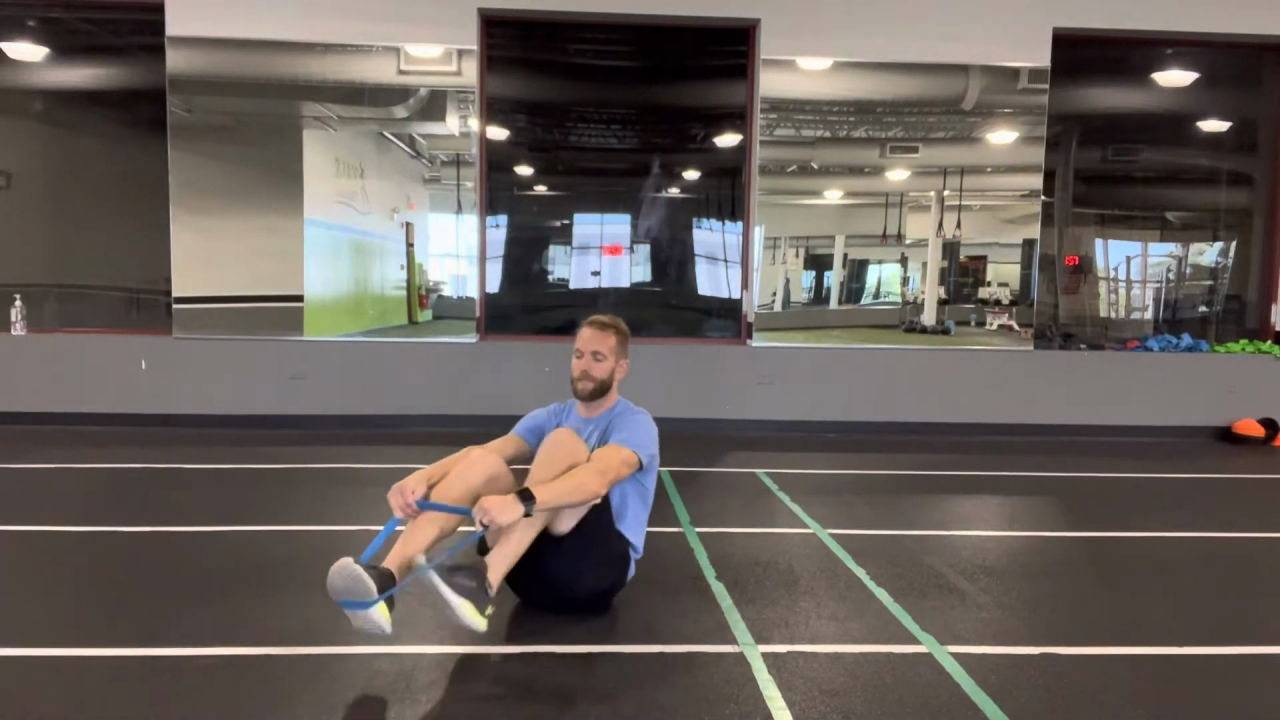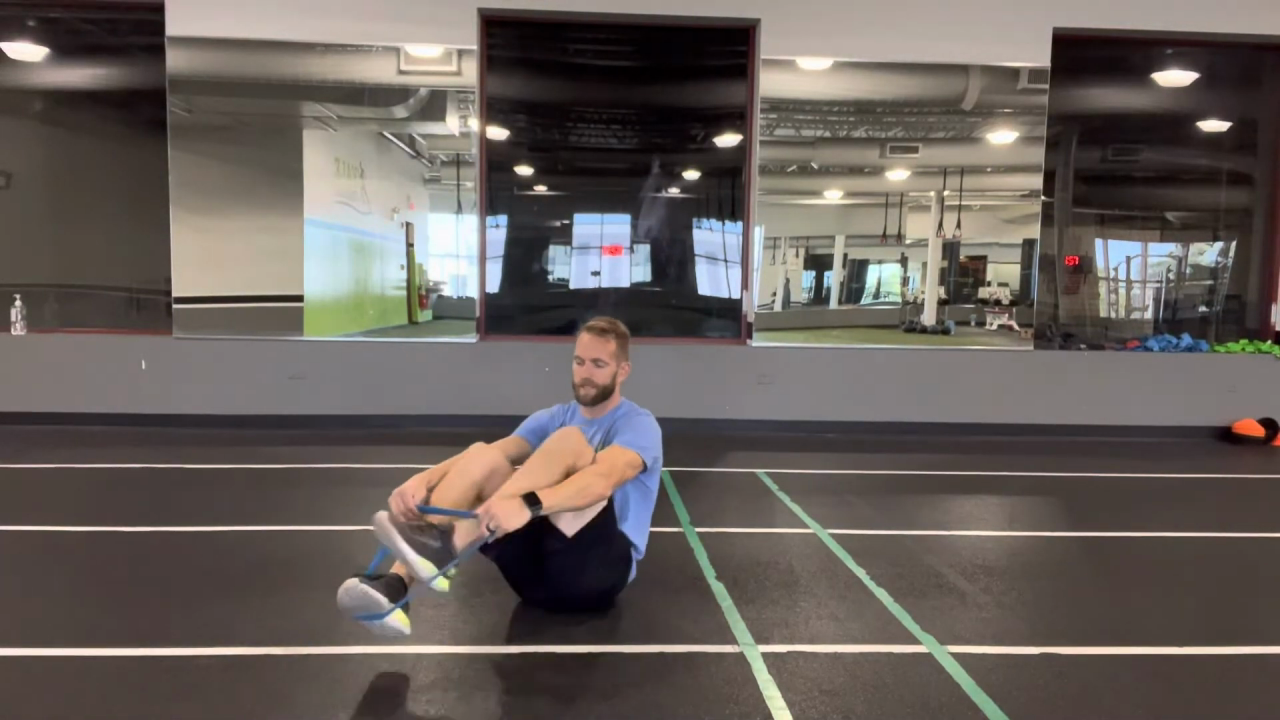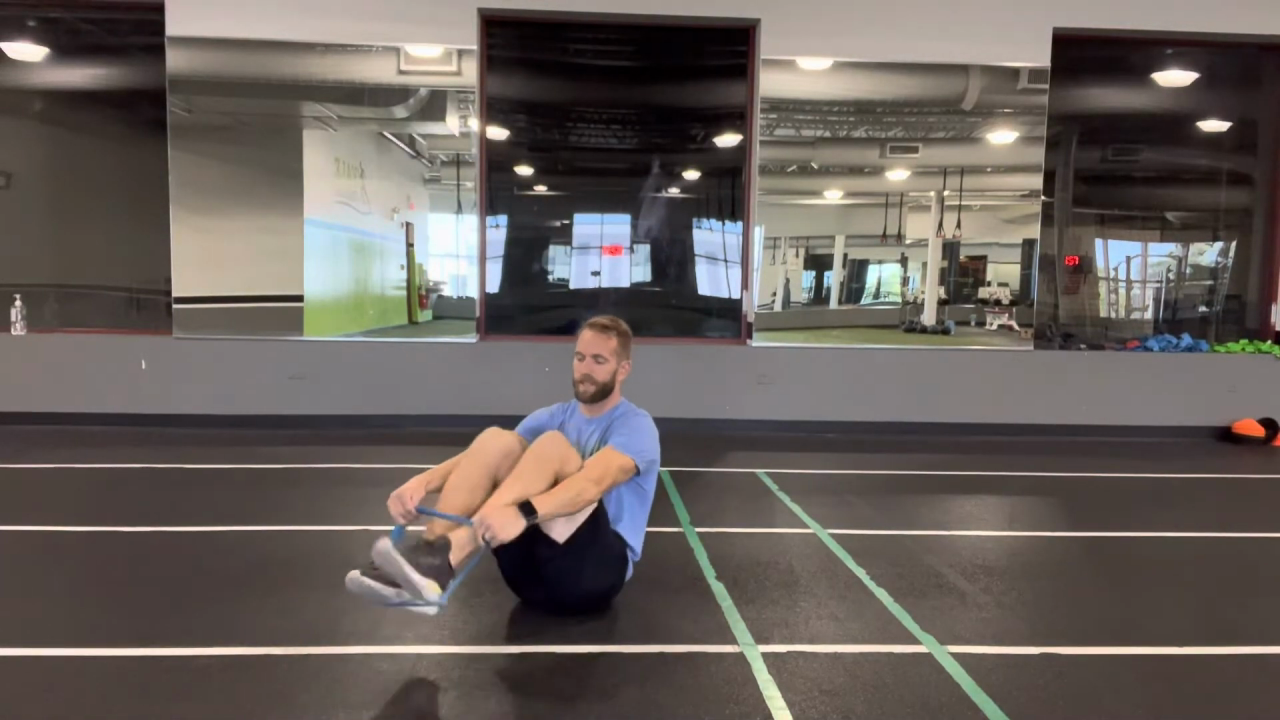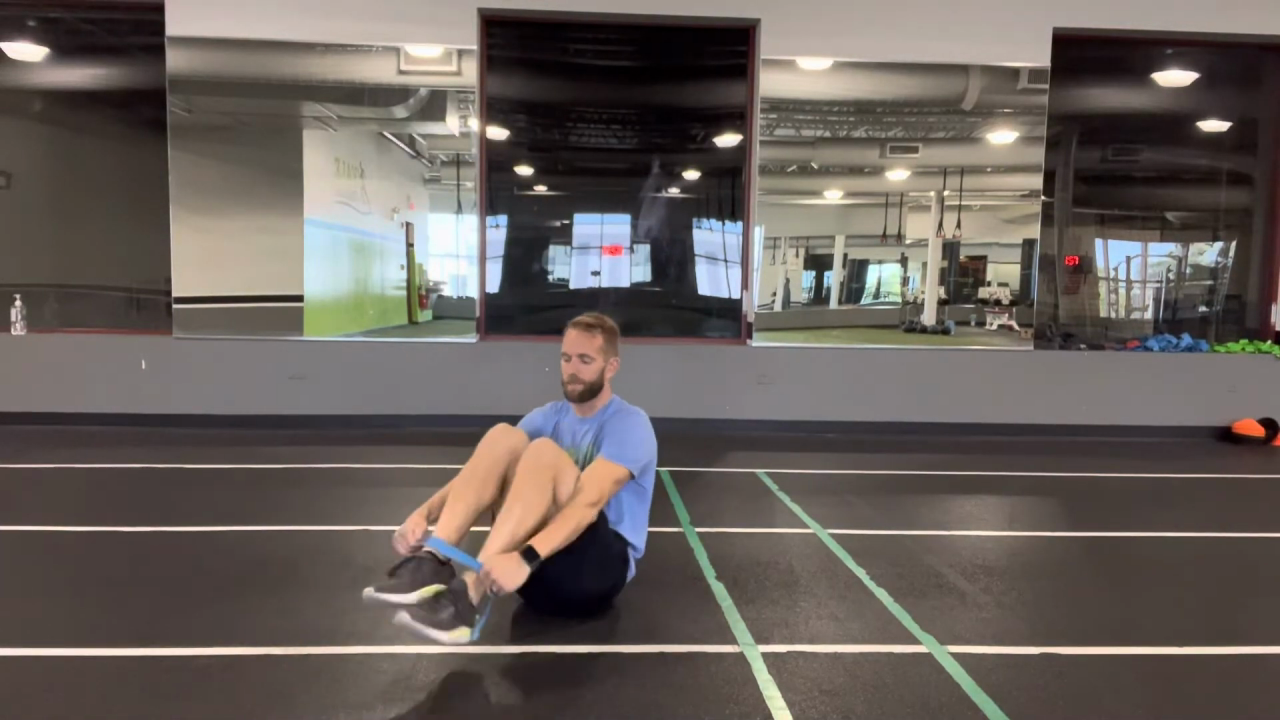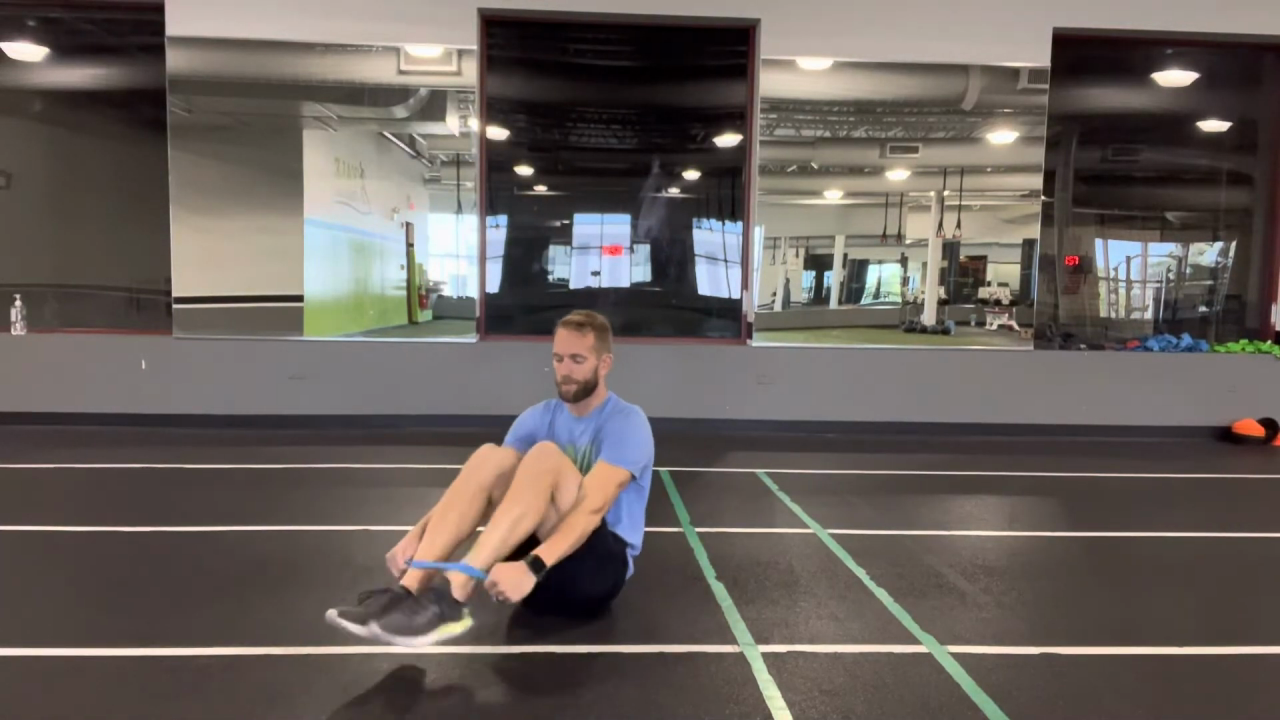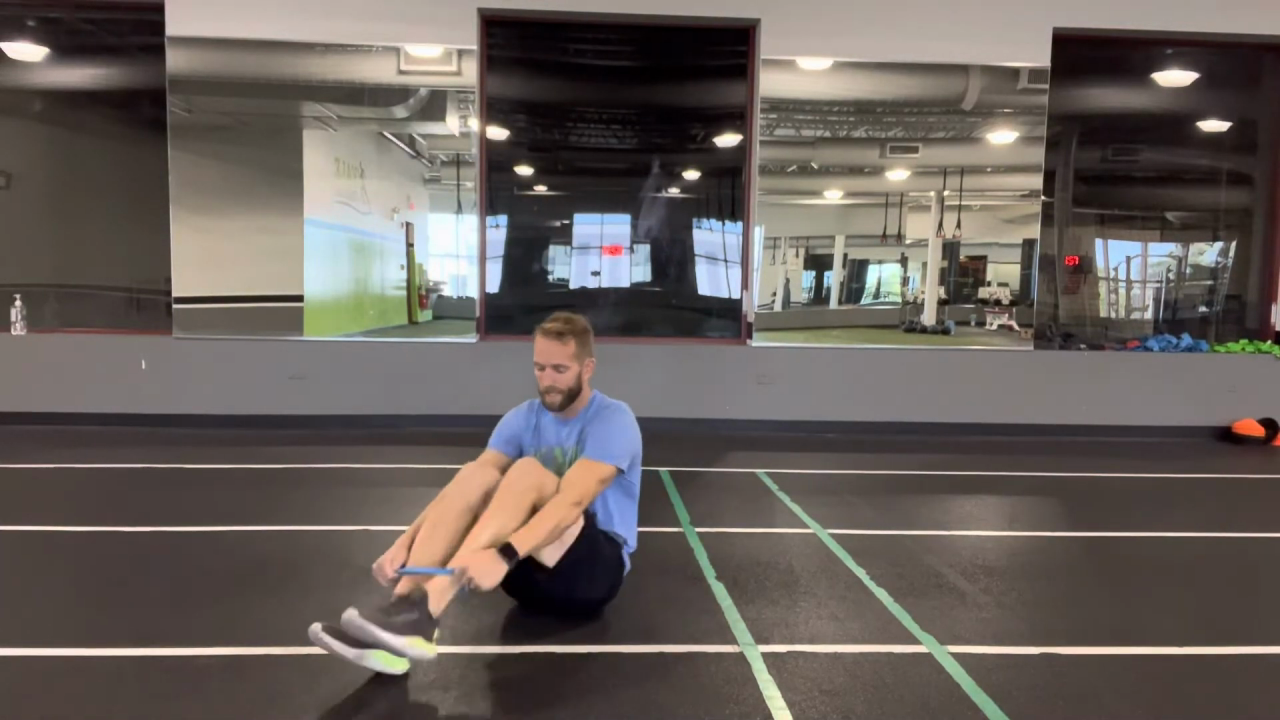
dt=0.2s
person 1, frame 1
left shoulder: (635, 424)
right shoulder: (549, 417)
left elbow: (598, 479)
right elbow: (490, 452)
left wrist: (520, 501)
right wrist: (422, 477)
left hip: (598, 563)
right hip: (537, 559)
left knee: (564, 439)
right knee: (481, 462)
left ankle: (482, 584)
right ankle: (384, 581)
person 1, frame 2
left shoulder: (639, 426)
right shoulder: (552, 418)
left elbow: (601, 480)
right elbow: (496, 452)
left wrist: (527, 505)
right wrist: (425, 480)
left hip: (594, 568)
right hip: (538, 557)
left knee: (569, 440)
right knee: (482, 457)
left ankle: (448, 544)
right ankle: (397, 585)
person 1, frame 3
left shoulder: (635, 427)
right shoulder: (552, 417)
left elbow: (592, 485)
right elbow: (486, 454)
left wrist: (523, 514)
right wrist: (424, 481)
left hip: (594, 566)
right hip: (535, 565)
left knee: (553, 445)
right knee: (495, 441)
left ankle: (444, 559)
person 1, frame 4
left shoulder: (630, 425)
right shoulder: (546, 418)
left elbow: (588, 503)
right elbow: (484, 472)
left wrist: (525, 558)
right wrist: (423, 513)
left hip: (598, 569)
right hip: (538, 564)
left knee: (545, 451)
right knee: (505, 437)
left ankle: (466, 593)
right ankle: (431, 563)
person 1, frame 5
left shoulder: (627, 424)
right shoulder: (540, 417)
left elbow: (593, 507)
right elbow: (479, 478)
left wrist: (532, 567)
right wrist: (417, 535)
left hip: (598, 567)
right hip: (534, 560)
left knee: (546, 454)
right knee: (490, 458)
left ankle: (454, 593)
right ankle: (408, 592)
person 1, frame 6
left shoulder: (613, 420)
right shoulder: (523, 418)
left elbow: (572, 502)
right elbow: (466, 492)
left wrist: (504, 556)
right wrist: (406, 542)
left hip: (594, 568)
right hip: (534, 565)
left knee: (529, 471)
right knee: (476, 476)
left ankle: (422, 611)
right ankle: (404, 621)
